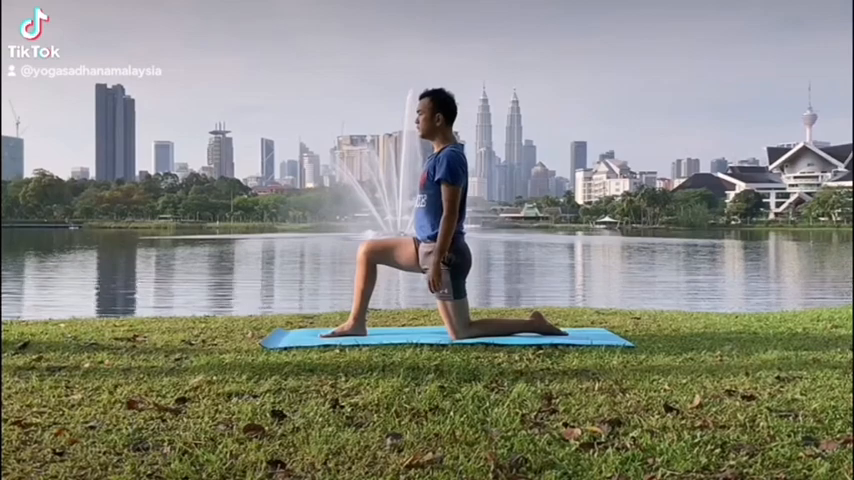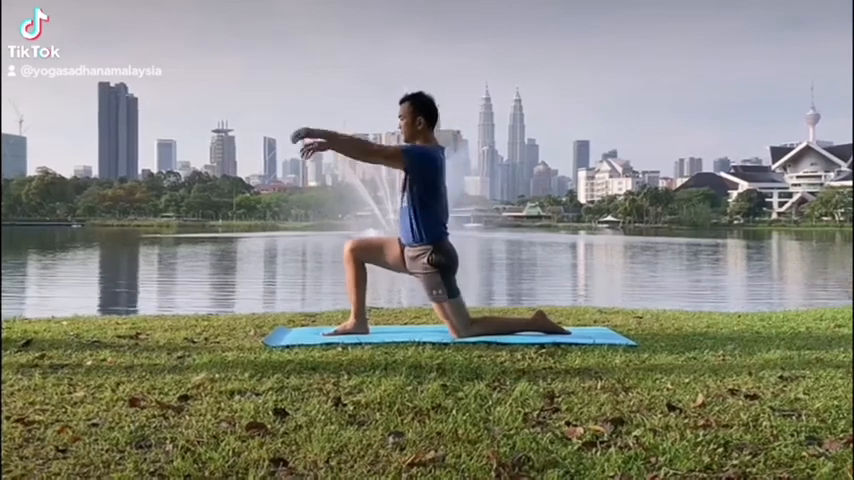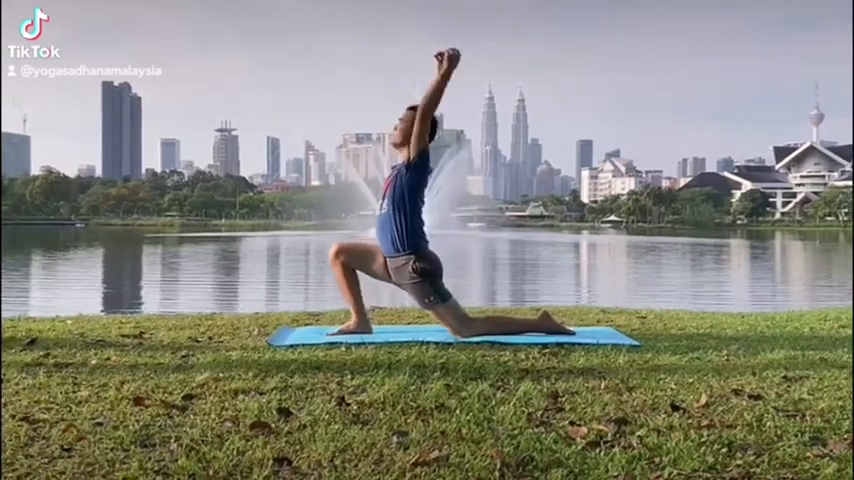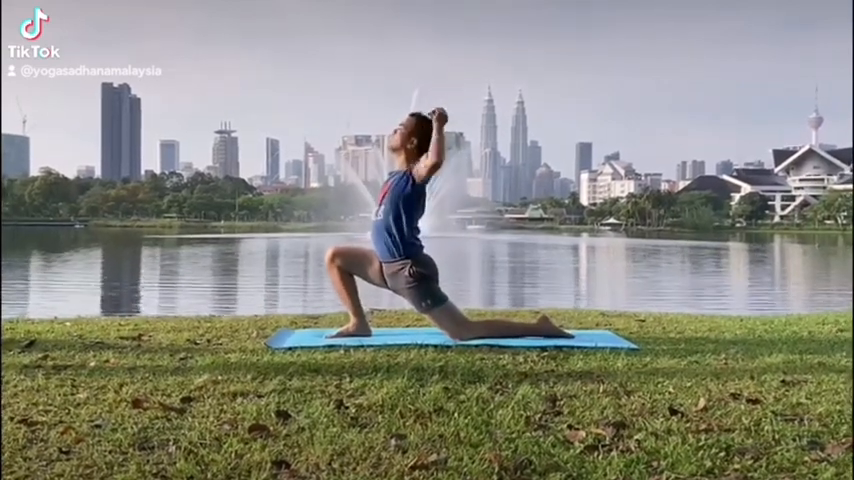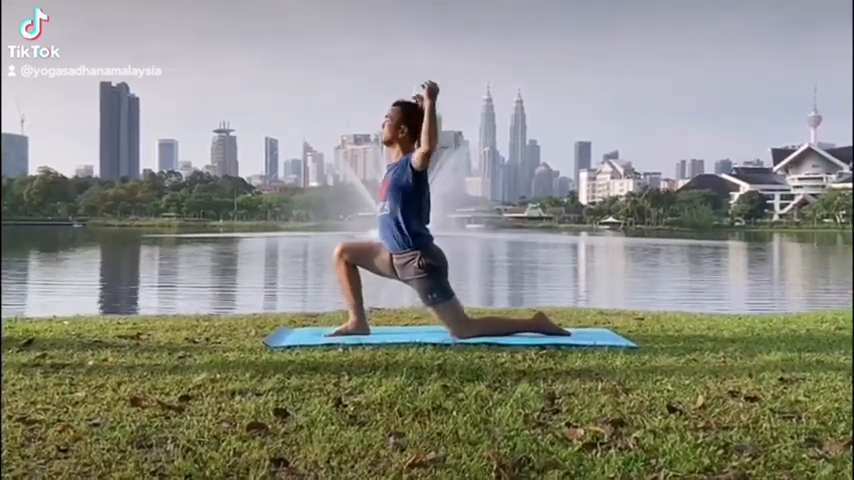
dt=1s
person 1, frame 1
left shoulder: (450, 158)
right shoulder: (440, 155)
left elbow: (450, 214)
left wrist: (436, 264)
left hip: (444, 252)
right hip: (426, 245)
left knee: (461, 332)
right knee: (367, 251)
left ankle: (532, 324)
right ankle: (356, 323)
person 1, frame 2
left shoulder: (423, 155)
right shoulder: (427, 153)
left elbow: (371, 153)
right elbow: (374, 154)
left wrist: (324, 135)
right wrist: (329, 141)
left hip: (431, 256)
right hip: (412, 248)
left knee: (462, 329)
right knee: (353, 249)
left ankle: (532, 323)
right ankle: (357, 321)
person 1, frame 3
left shoulder: (416, 165)
right shoulder: (404, 167)
left elbow: (424, 115)
right elbow: (423, 113)
left wrist: (446, 72)
right wrist: (442, 72)
left hip: (414, 265)
right hip: (394, 260)
left knee: (466, 328)
right knee: (339, 253)
left ankle: (540, 324)
right ankle: (359, 321)
person 1, frame 4
left shoulder: (413, 176)
right shoulder: (400, 175)
left elbow: (435, 160)
left wrist: (439, 127)
left hip: (410, 270)
right hip: (390, 266)
left knee: (463, 332)
right knee: (335, 257)
left ankle: (537, 328)
right ankle: (358, 324)
person 1, frame 5
left shoulder: (411, 164)
right shoulder: (398, 165)
left elbow: (427, 147)
left wrist: (430, 104)
left hip: (419, 261)
right hip: (397, 257)
left knee: (463, 330)
right knee: (343, 253)
left ankle: (534, 324)
right ankle: (358, 321)
